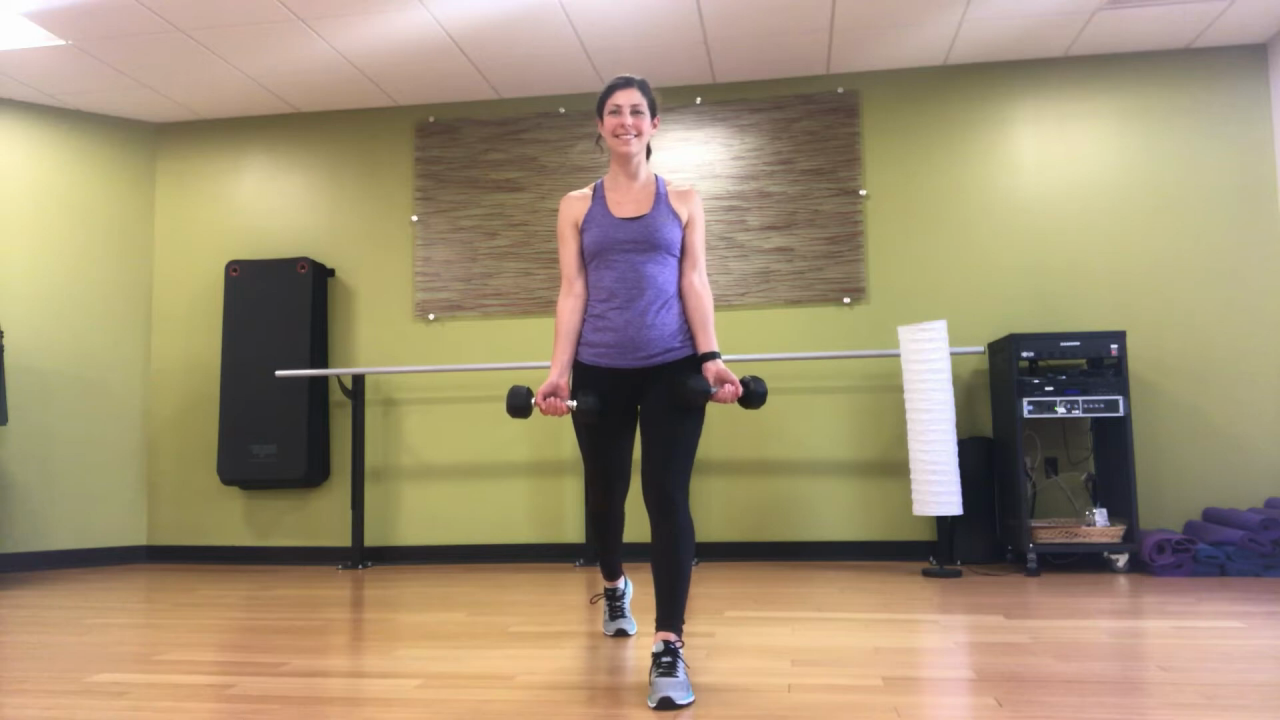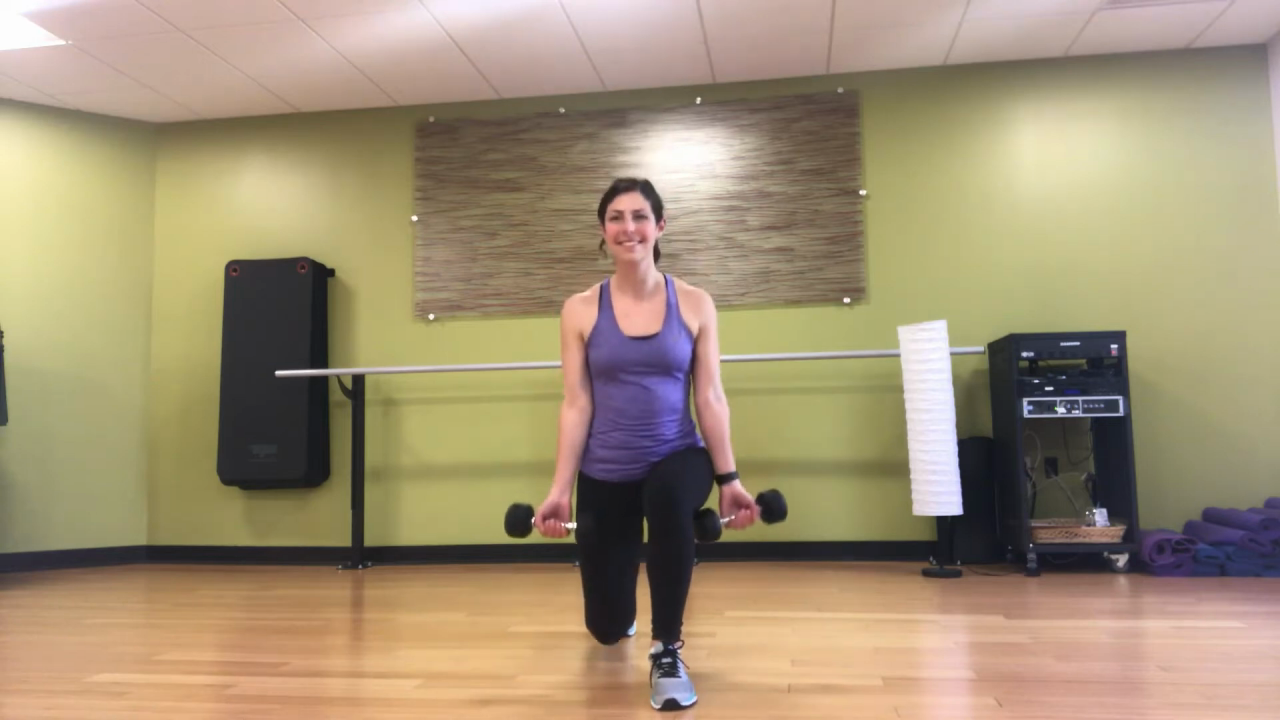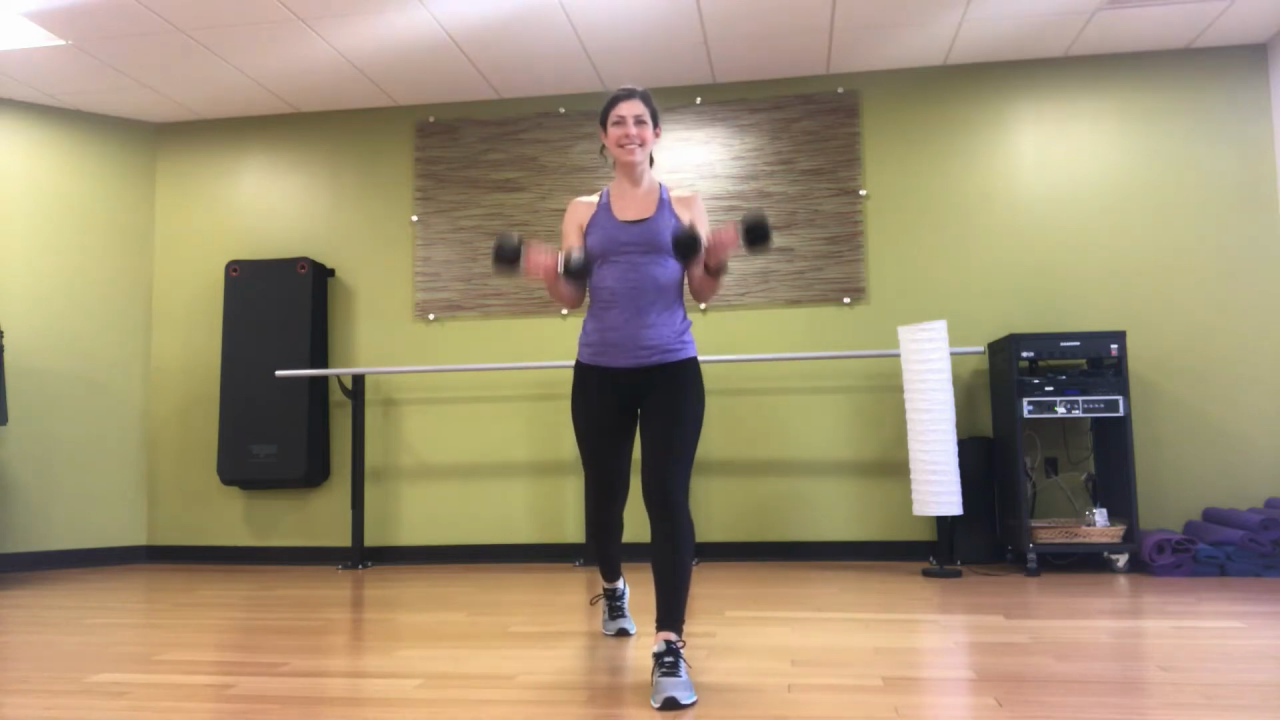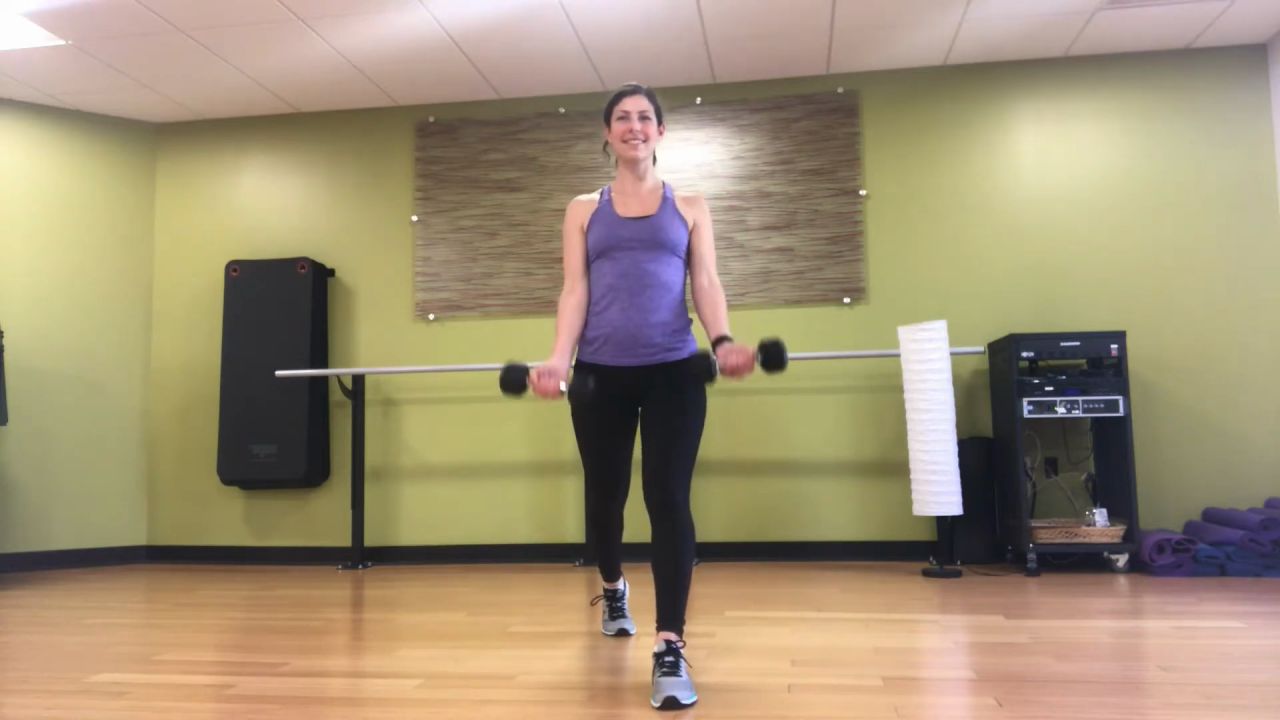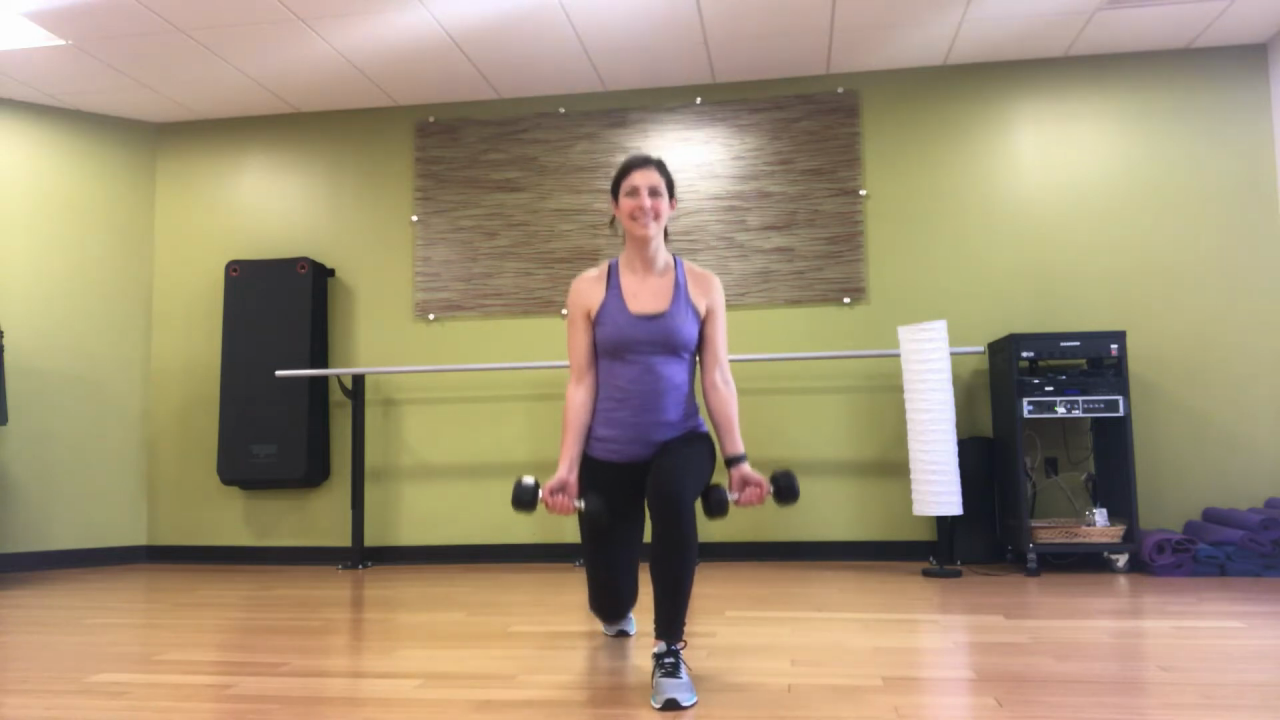
dt=1s
person 1, frame 1
left shoulder: (683, 199)
right shoulder: (577, 205)
left elbow: (694, 282)
right elbow: (572, 292)
left wrist: (710, 357)
right wrist: (559, 371)
left hip: (670, 366)
right hip: (601, 370)
left knee: (667, 496)
right knee: (605, 492)
left ankle: (668, 648)
right ankle: (613, 586)
person 1, frame 2
left shoulder: (695, 304)
right shoulder: (580, 310)
left elbow: (709, 397)
right elbow: (576, 405)
left wrist: (728, 478)
right wrist: (561, 487)
left hip: (678, 456)
right hip: (605, 473)
left knee: (669, 499)
right knee: (608, 625)
left ankle: (667, 652)
right ankle: (621, 610)
person 1, frame 3
left shoulder: (686, 205)
right shoulder: (583, 210)
left elbow: (700, 290)
right elbow: (572, 294)
left wrist: (716, 265)
right wrist: (549, 275)
left hip: (671, 369)
right hip: (600, 372)
left knee: (668, 497)
right knee: (605, 494)
left ankle: (669, 649)
right ankle: (613, 589)
person 1, frame 4
left shoulder: (689, 205)
right shoulder: (584, 209)
left elbow: (705, 282)
right elbow: (575, 289)
left wrist: (723, 340)
right wrist: (556, 356)
left hip: (672, 369)
right hip: (601, 371)
left knee: (668, 497)
right knee: (605, 495)
left ankle: (670, 649)
right ankle: (613, 589)
person 1, frame 5
left shoulder: (703, 286)
right shoulder: (589, 288)
left elbow: (717, 379)
right elbow: (581, 384)
left wrist: (737, 460)
right wrist: (567, 466)
left hip: (680, 442)
right hip: (608, 456)
left knee: (672, 497)
right knee: (610, 604)
left ankle: (669, 653)
right ankle: (622, 605)
